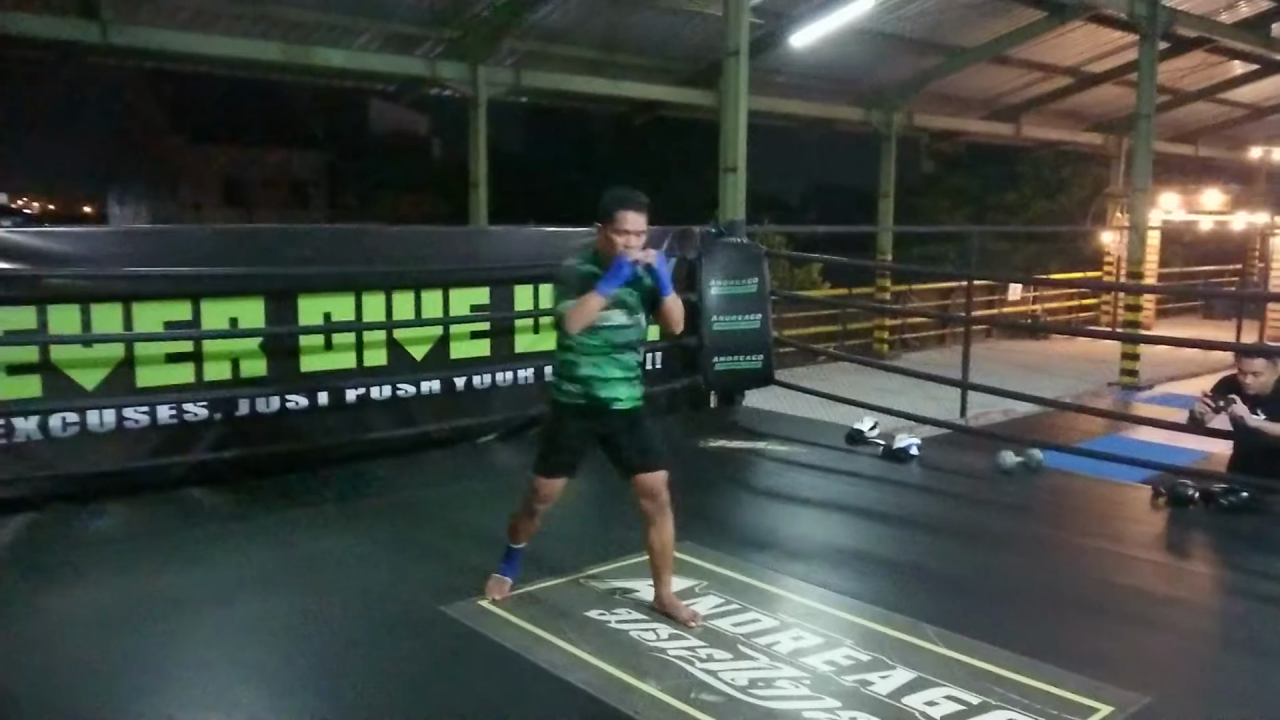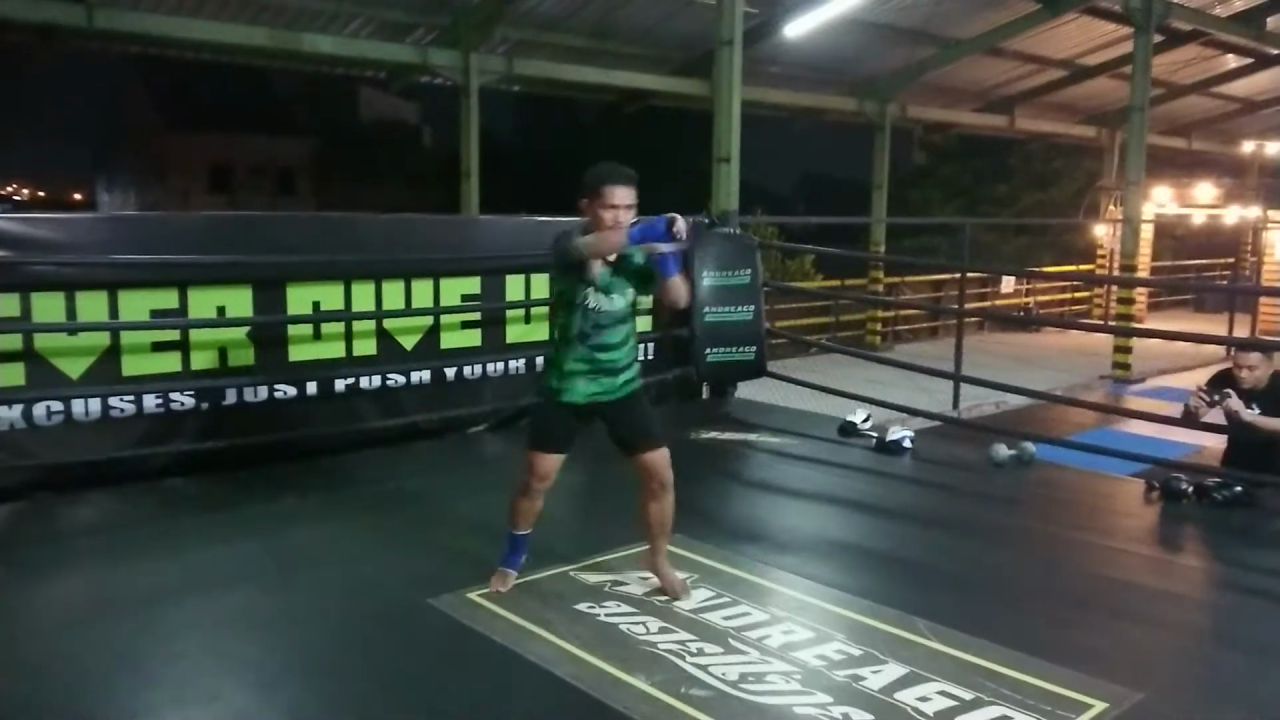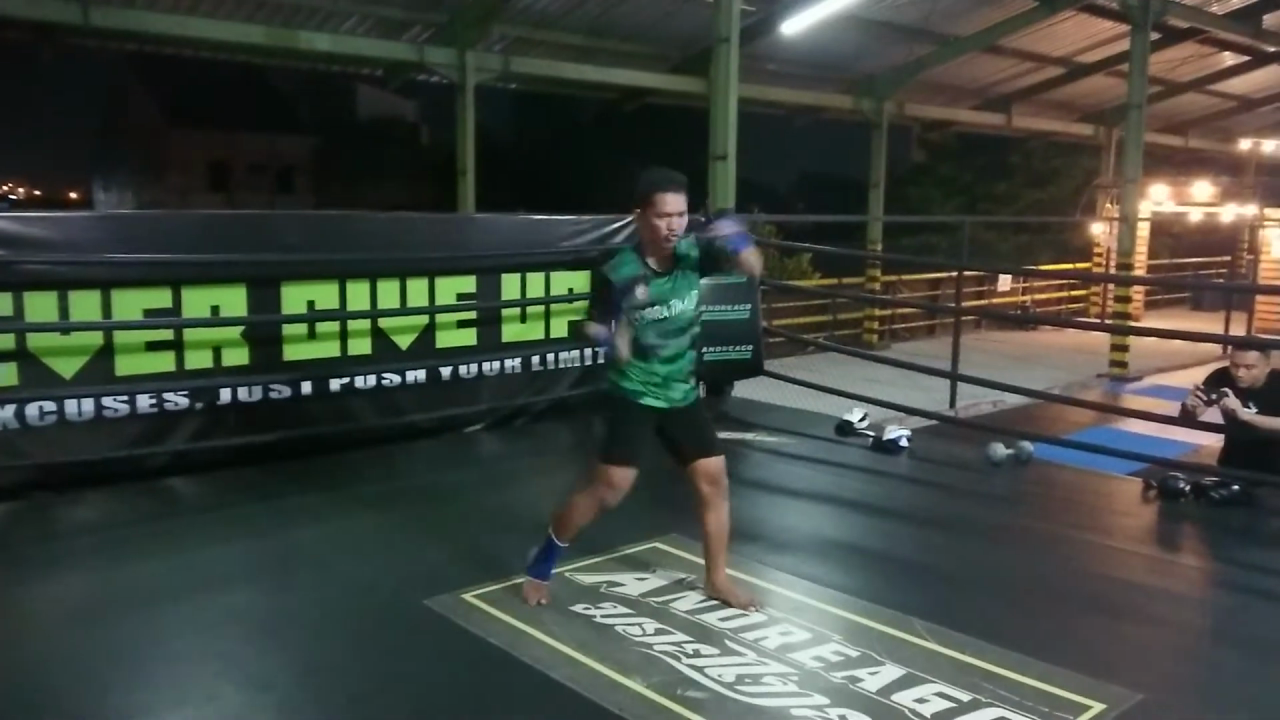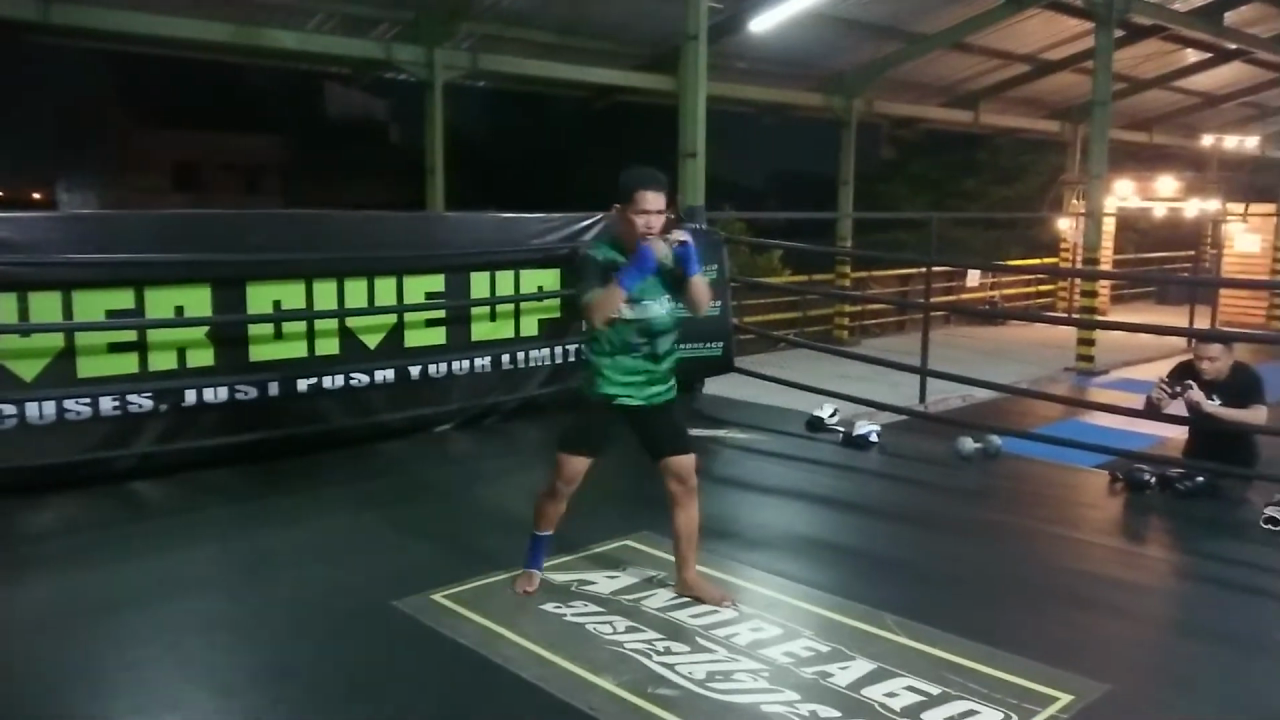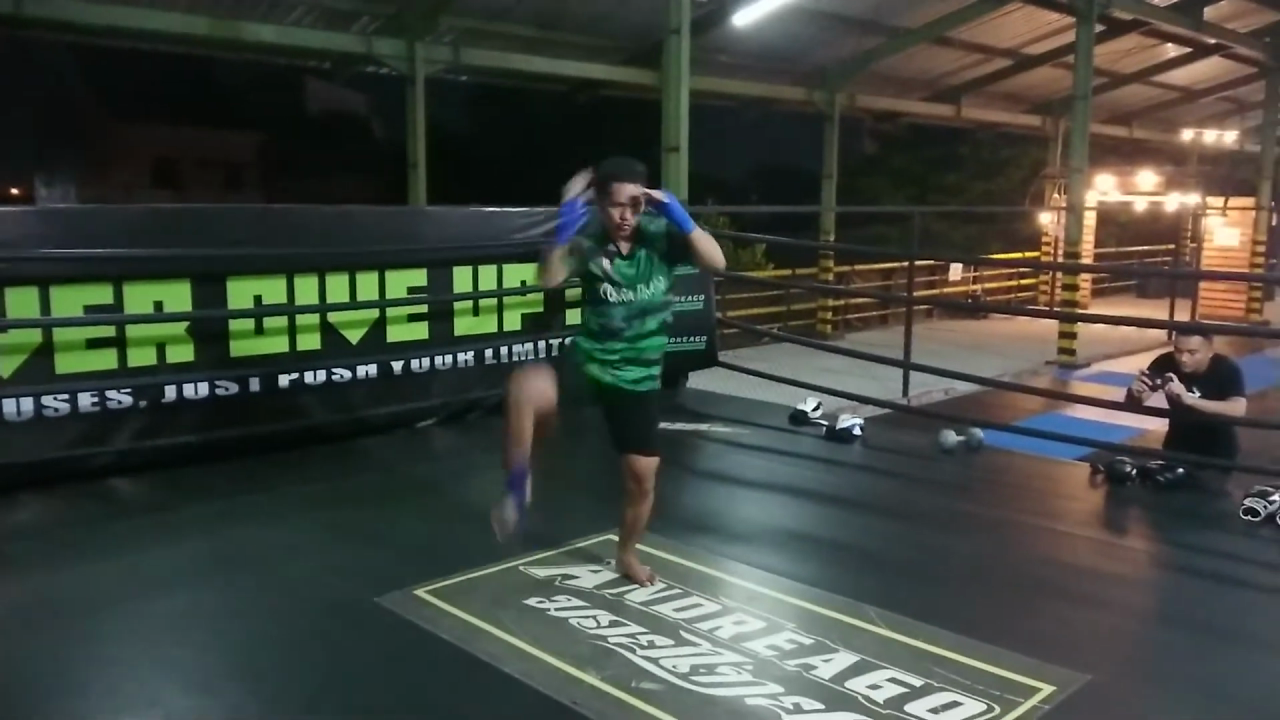
dt=0.4s
person 1, frame 1
left shoulder: (642, 274)
right shoulder: (576, 272)
left elbow: (675, 325)
right elbow: (571, 324)
left wrist: (663, 277)
right wrist: (613, 278)
left hip: (626, 406)
right hip: (576, 406)
left knee: (657, 497)
right knee: (541, 496)
left ankle: (664, 593)
right ankle: (508, 566)
person 1, frame 2
left shoulder: (640, 249)
right shoulder: (567, 245)
left elbow: (678, 301)
right elbow: (591, 250)
left wrist: (667, 256)
right wrist: (654, 229)
left hip: (620, 387)
right hip: (567, 387)
left knee: (660, 476)
right knee: (537, 478)
left ankle: (659, 560)
right ankle: (513, 557)
person 1, frame 3
left shoulder: (691, 249)
right shoulder: (618, 273)
left elbow: (752, 268)
right elbow: (596, 327)
left wrist: (734, 238)
right wrist: (613, 341)
left hip: (681, 394)
right hip: (634, 395)
left knee: (714, 482)
right knee: (609, 489)
left ankle: (716, 578)
right ankle: (542, 565)
person 1, frame 4
left shoulder: (667, 254)
right shoulder: (596, 258)
left elbow: (700, 306)
right elbow: (596, 315)
left wrist: (689, 262)
right wrist: (635, 268)
left hip: (656, 392)
right hip: (605, 391)
left knee: (684, 481)
right knee: (565, 478)
left ankle: (687, 575)
right ankle: (534, 561)
person 1, frame 5
left shoulder: (660, 233)
right shoulder: (585, 239)
left elbow: (716, 262)
right elbow: (549, 278)
left wrist: (674, 211)
right wrist: (566, 224)
left hip: (638, 379)
right hip: (588, 365)
left knee: (642, 480)
right knee: (524, 389)
left ankle: (627, 554)
right ankle: (517, 485)
